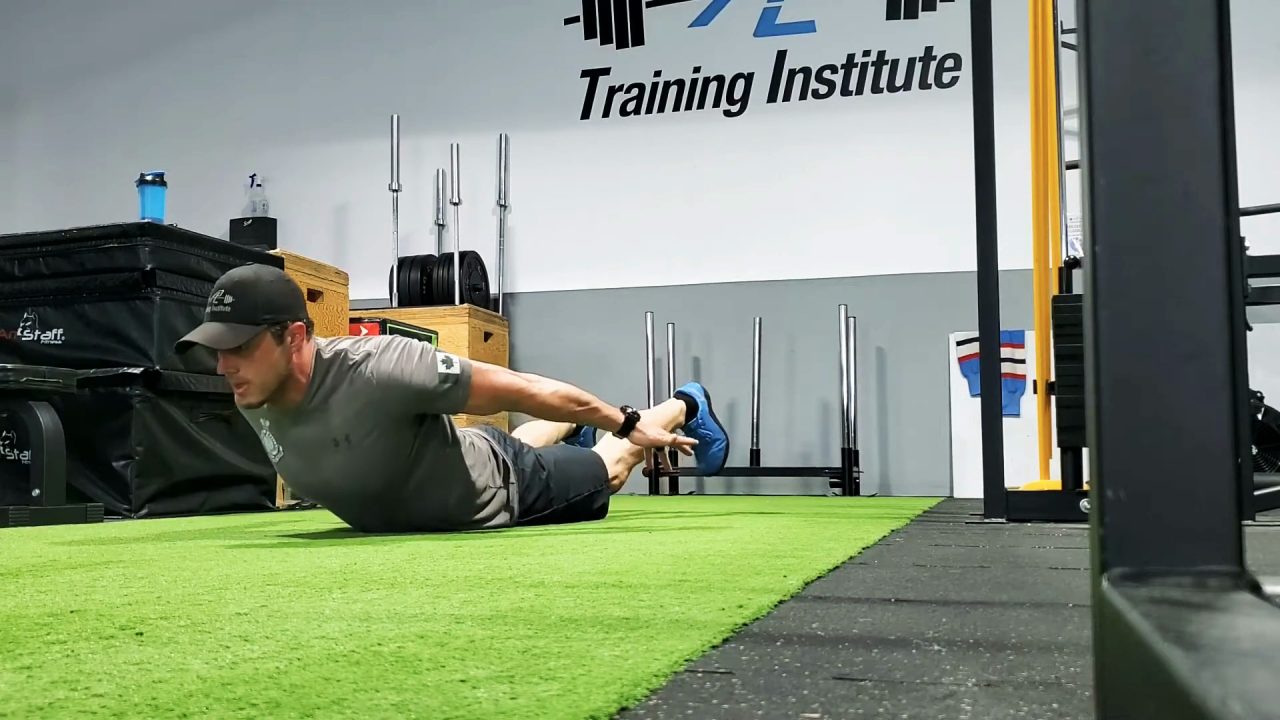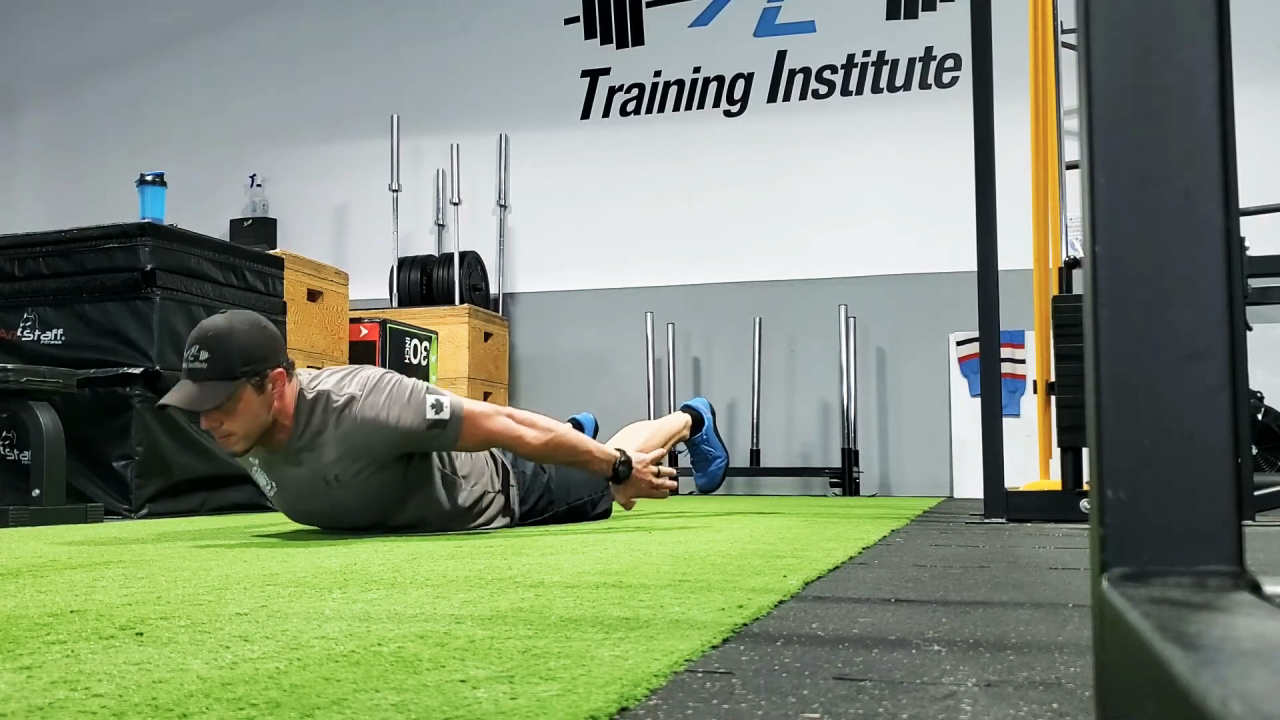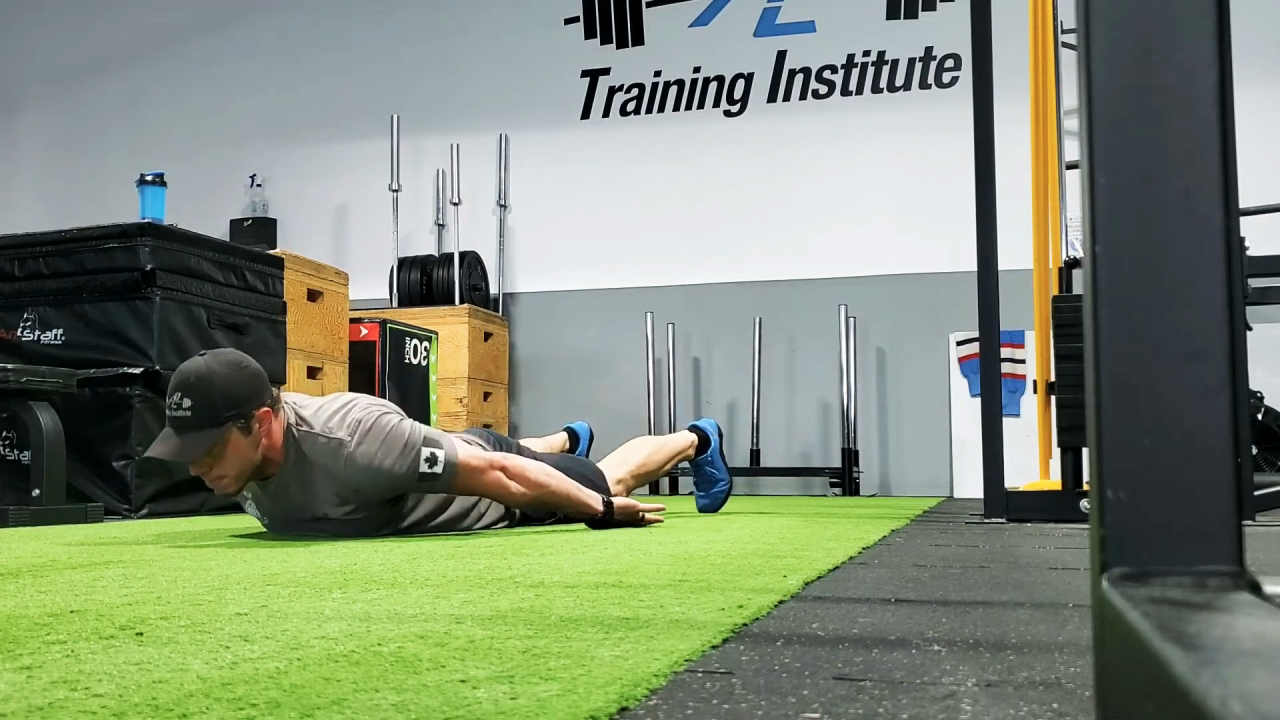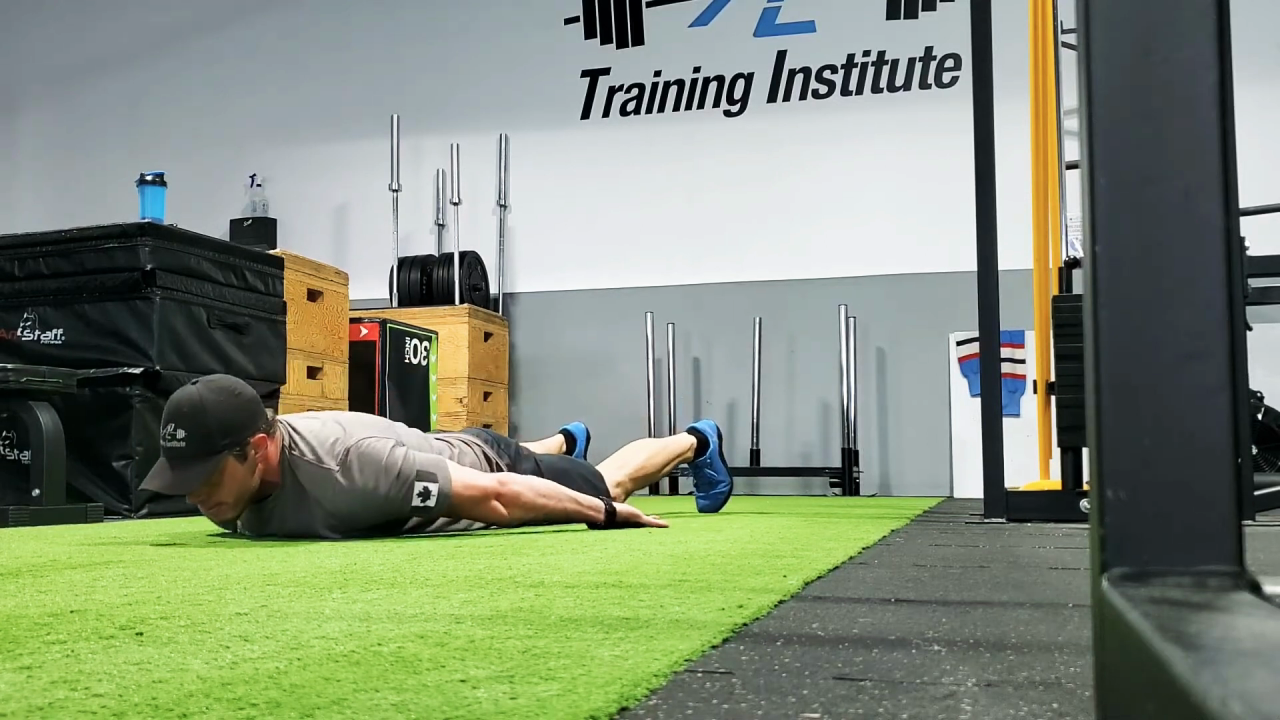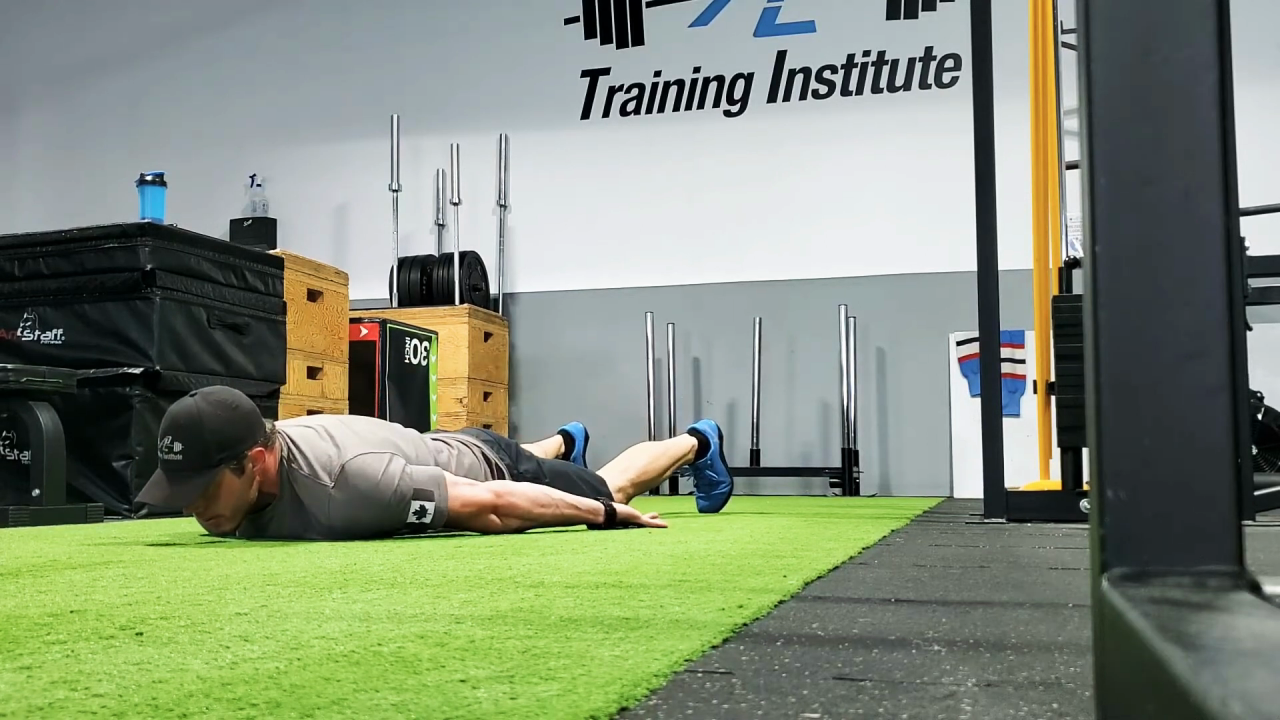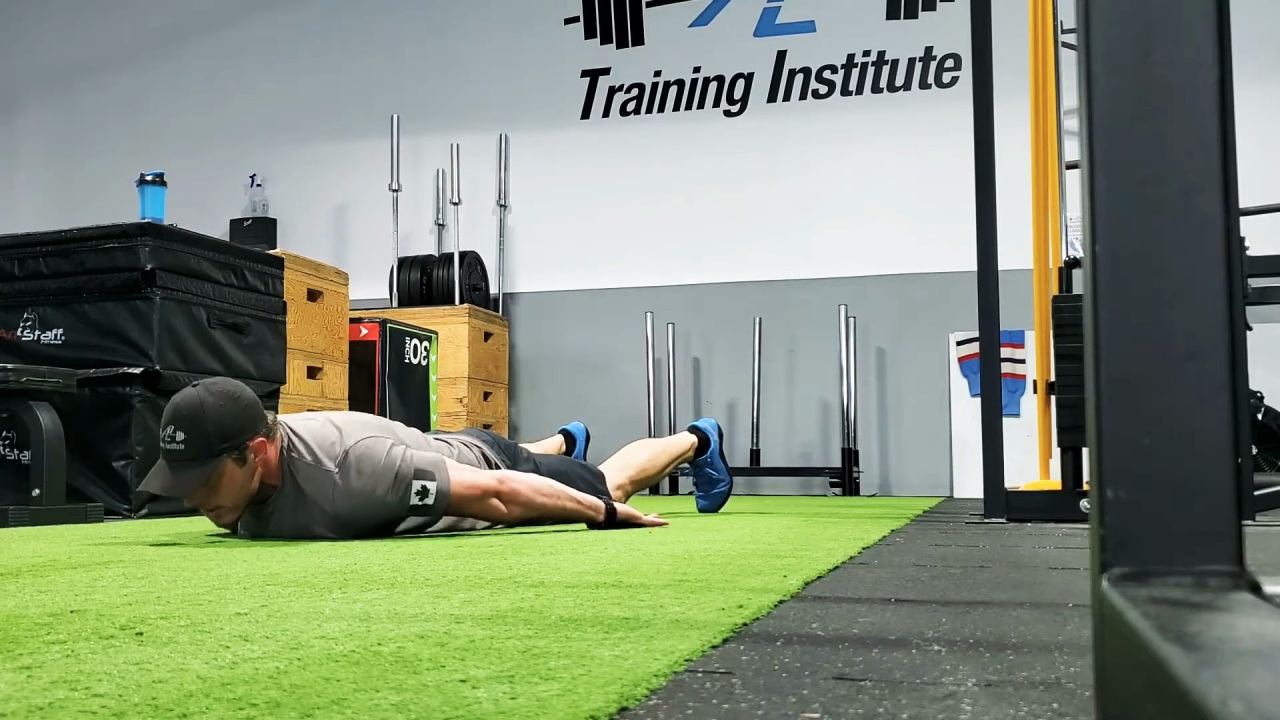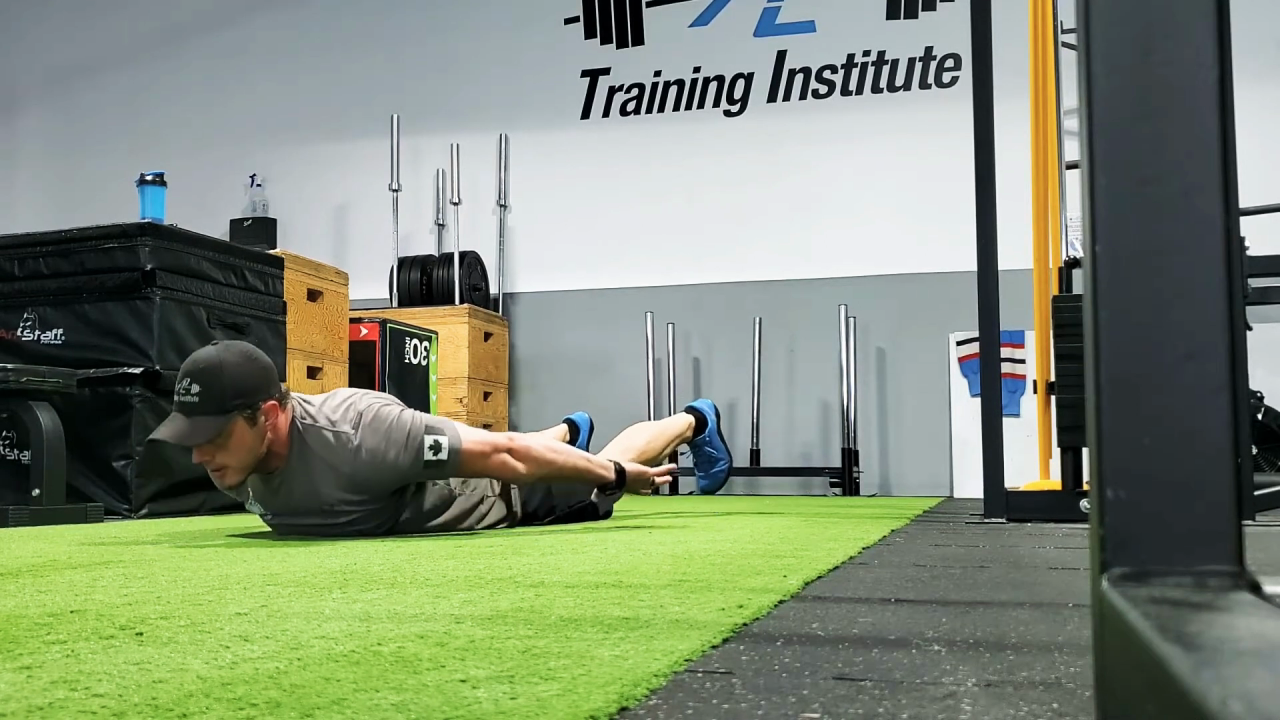
dt=0.4s
person 1, frame 1
left shoulder: (378, 370)
right shoulder: (253, 400)
left elbow: (519, 387)
left wrist: (630, 424)
left hip: (499, 497)
left knee: (607, 470)
left ankle: (684, 408)
right ankle: (571, 425)
person 1, frame 2
left shoulder: (360, 407)
right shoulder: (244, 429)
left elbow: (507, 426)
left wrist: (620, 469)
left hip: (497, 499)
left knee: (602, 483)
left ankle: (690, 421)
right ankle: (576, 427)
person 1, frame 3
left shoulder: (350, 443)
right shoulder: (241, 442)
left elbow: (500, 475)
left wrist: (607, 512)
left hip: (494, 501)
right hip: (444, 466)
left knee: (610, 482)
left ankle: (697, 440)
right ankle: (566, 439)
person 1, frame 4
left shoulder: (344, 467)
right shoulder: (236, 464)
left elbow: (497, 496)
left wrist: (610, 514)
left hip: (487, 475)
right hip: (439, 455)
left knee: (608, 483)
left ankle: (695, 443)
right ankle: (563, 441)
person 1, frame 5
left shoulder: (343, 481)
right shoulder: (238, 465)
left elbow: (494, 505)
left wrist: (610, 516)
left hip: (487, 473)
right hip: (436, 453)
left knee: (608, 488)
left ankle: (698, 443)
person 1, frame 6
left shoulder: (344, 467)
right shoulder: (238, 467)
left elbow: (496, 492)
left wrist: (611, 514)
left hip: (485, 471)
right hip: (439, 453)
left knee: (608, 484)
left ankle: (698, 441)
right ankle: (563, 442)
person 1, frame 7
left shoulder: (355, 432)
right shoulder: (233, 465)
left elbow: (502, 452)
left wrist: (618, 477)
left hip: (499, 493)
right hip: (443, 477)
left knee: (608, 469)
left ankle: (695, 423)
right ankle: (568, 430)
